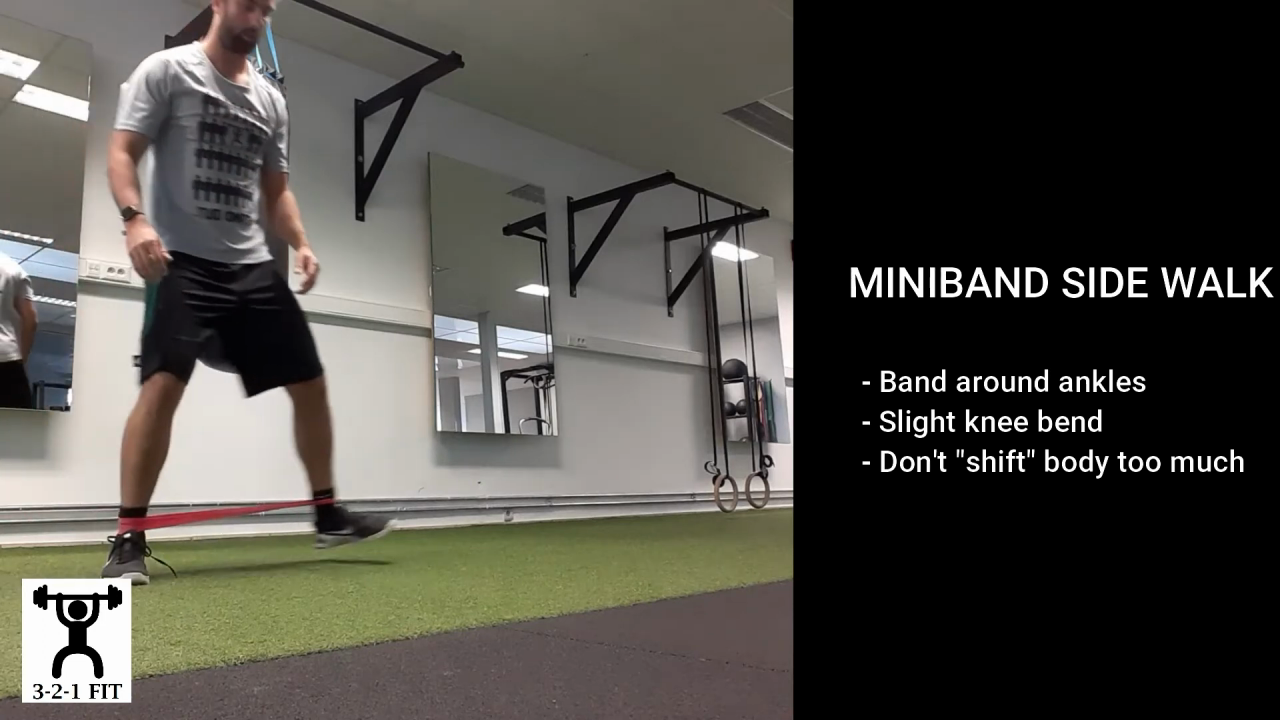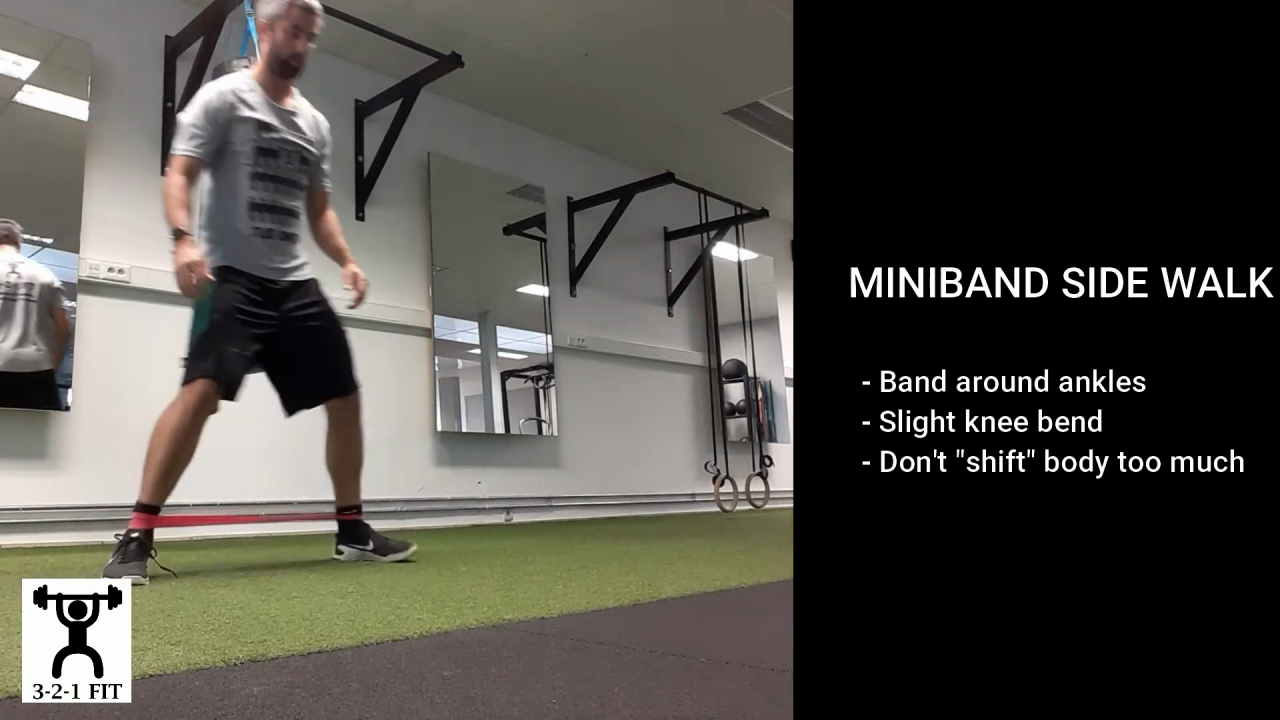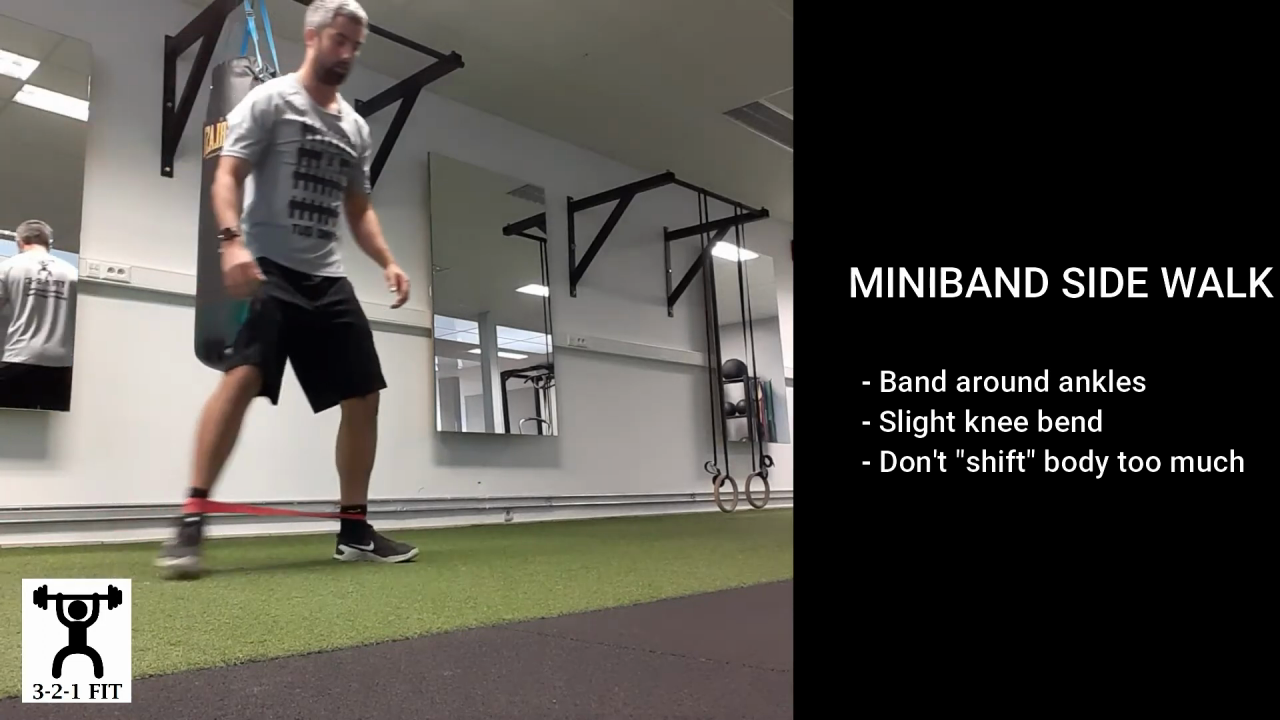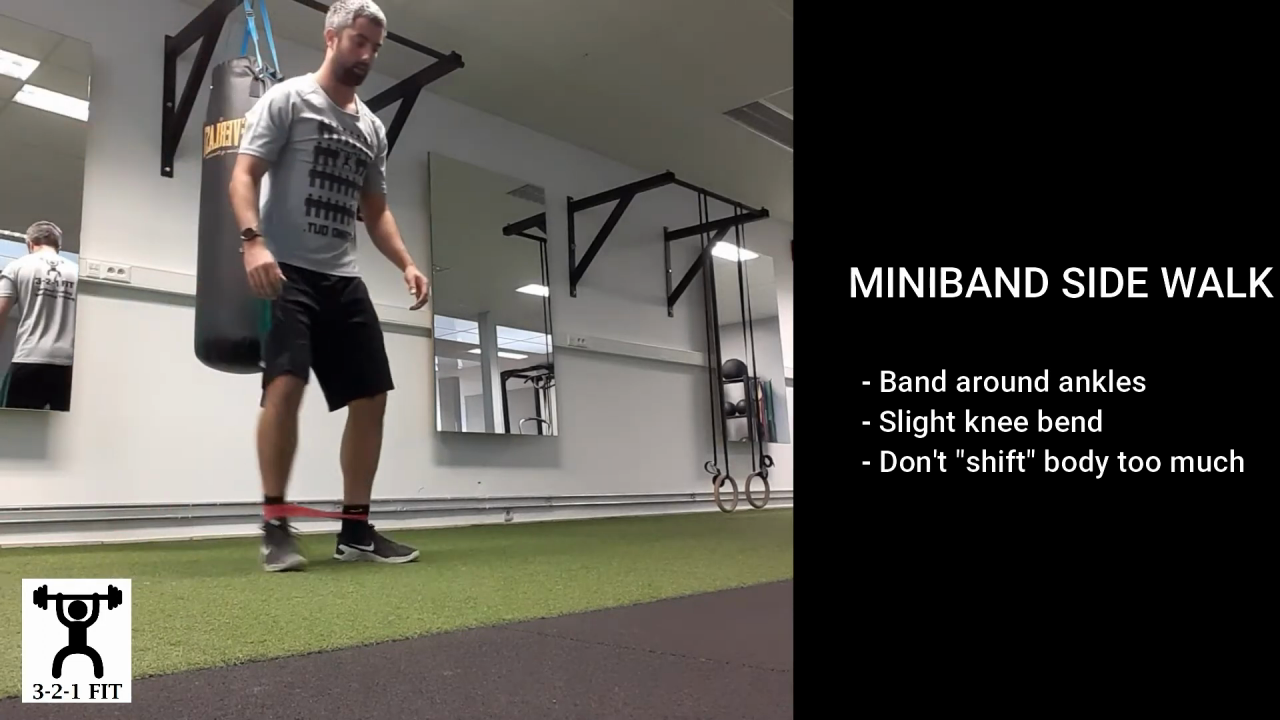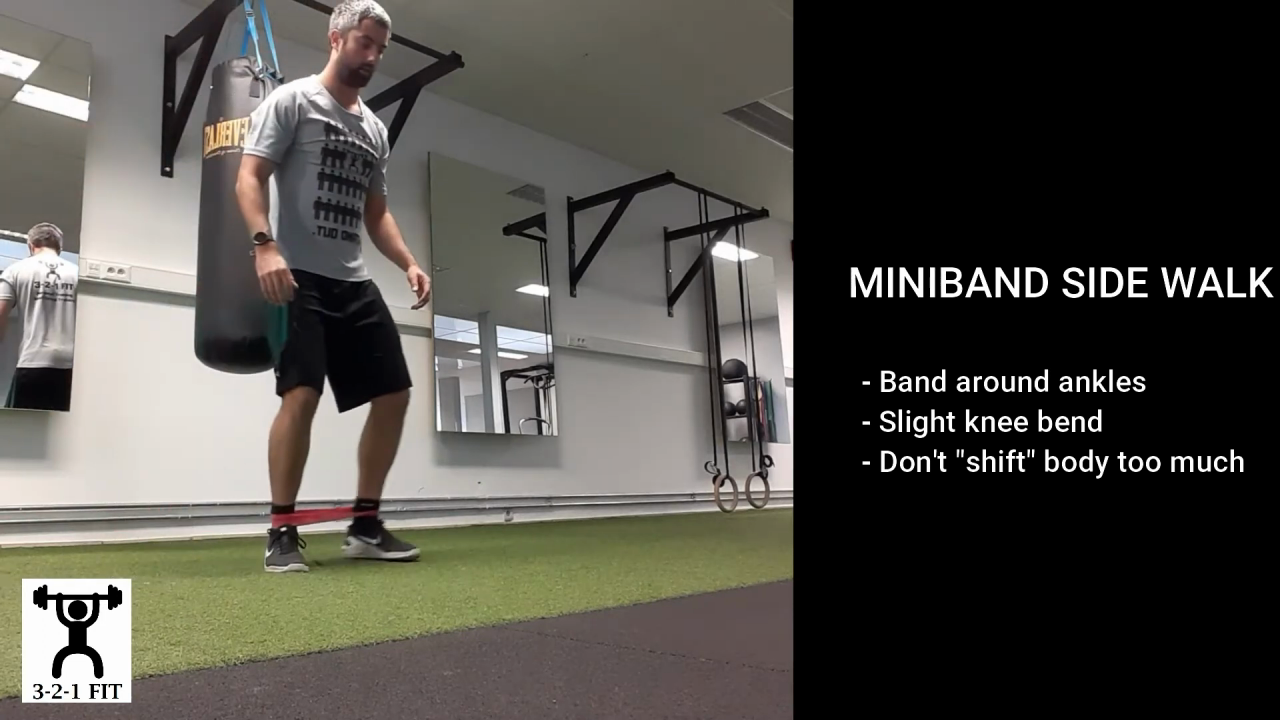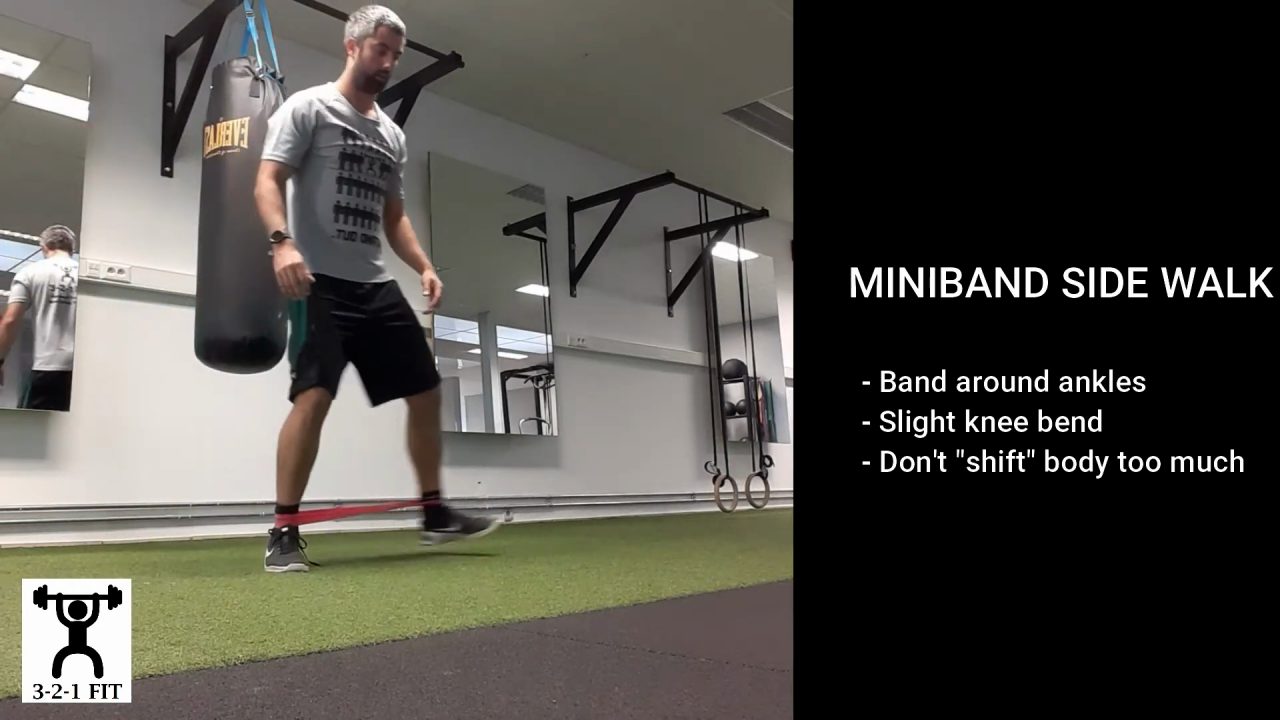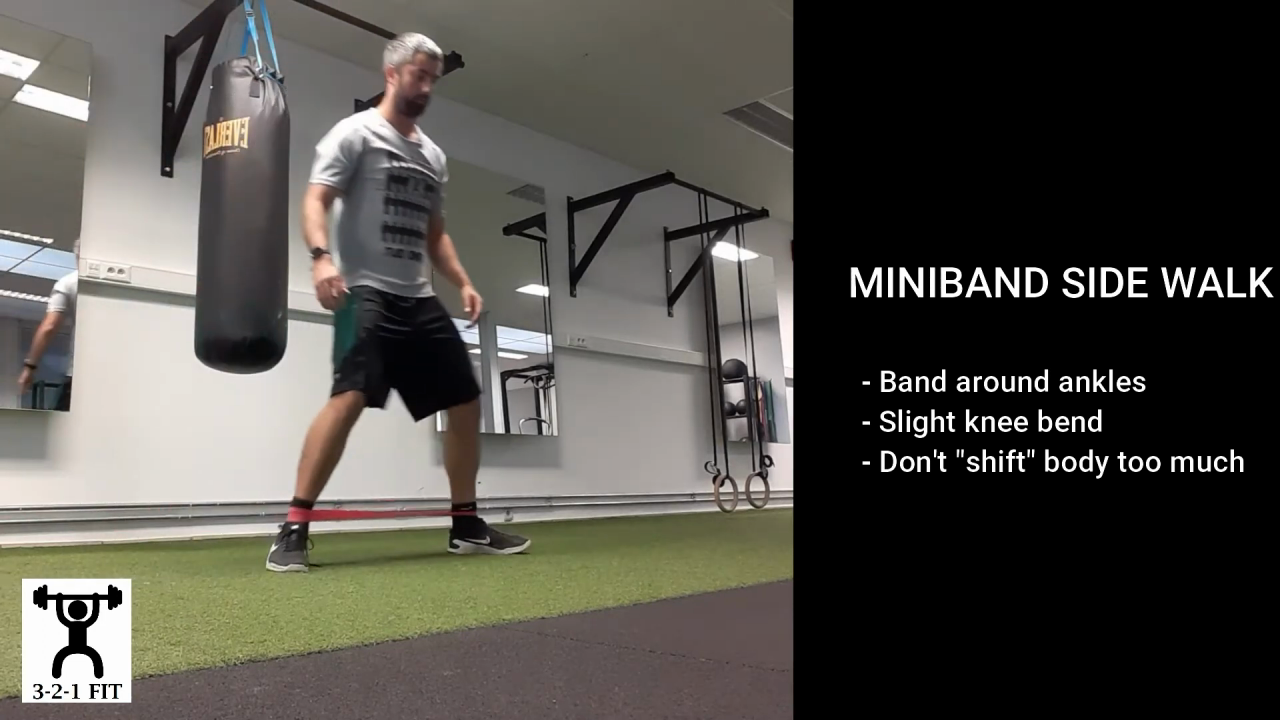
dt=0.2s
person 1, frame 1
left shoulder: (270, 101)
right shoulder: (168, 70)
right elbow: (122, 151)
left wrist: (300, 244)
right wrist: (135, 218)
left hip: (252, 266)
right hip: (184, 260)
left knee: (309, 383)
right knee: (163, 385)
left ankle: (328, 514)
right ankle: (128, 539)
person 1, frame 2
left shoulder: (315, 124)
right shoulder: (224, 98)
right elbow: (180, 175)
left wrist: (346, 261)
right wrist: (184, 238)
left hip: (296, 283)
right hip: (235, 276)
left knee: (344, 398)
right knee: (199, 391)
left ankle: (352, 530)
right ankle: (137, 536)
person 1, frame 3
left shoulder: (356, 127)
right shoulder: (270, 100)
right elbow: (228, 174)
left wrist: (388, 262)
right wrist: (233, 240)
left hip: (328, 279)
right hip: (271, 269)
left knee: (364, 396)
right knee: (242, 376)
left ankle: (354, 530)
right ankle: (191, 519)
person 1, frame 4
left shoulder: (371, 128)
right shoulder: (287, 99)
right elbow: (244, 175)
left wrist: (406, 264)
right wrist: (253, 240)
left hip: (344, 279)
right hip: (288, 271)
left knee: (371, 398)
right knee: (284, 384)
left ankle: (356, 528)
right ankle: (274, 524)
person 1, frame 5
left shoulder: (374, 129)
right shoulder: (291, 101)
right elbow: (250, 177)
left wrist: (409, 263)
right wrist: (265, 245)
left hip: (355, 282)
right hip: (298, 278)
left knee: (392, 394)
right knee: (301, 395)
left ankle: (366, 523)
right ankle: (281, 532)
person 1, frame 6
left shoulder: (391, 133)
right shoulder: (308, 107)
right elbow: (268, 180)
left wrist: (424, 266)
right wrist: (282, 242)
left hip: (376, 284)
right hip: (321, 281)
left knee: (426, 391)
right knee: (315, 396)
left ankle: (435, 513)
right ankle: (283, 531)
person 1, frame 7
left shoulder: (432, 154)
right shoulder: (355, 133)
right elbow: (316, 201)
left wrist: (462, 282)
right wrist: (323, 257)
left hip: (420, 299)
right hip: (367, 292)
left knee: (465, 402)
right knee: (349, 397)
left ankle: (466, 524)
right ankle: (293, 528)
